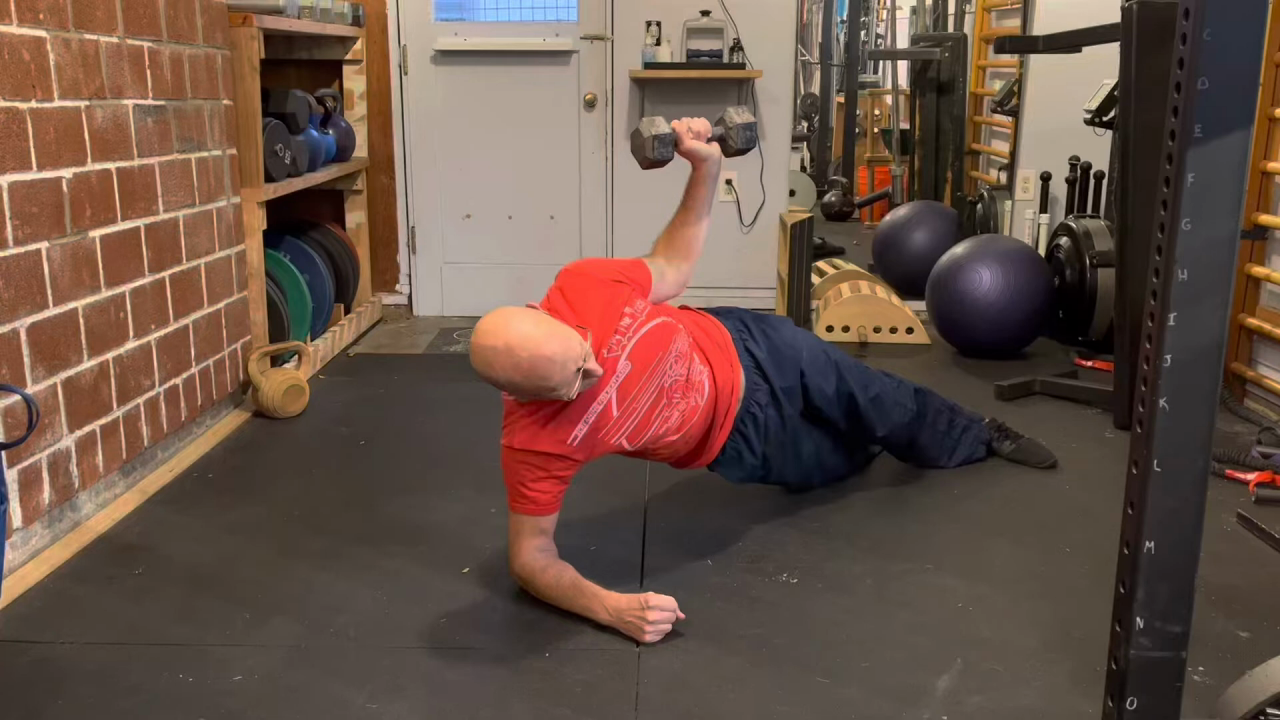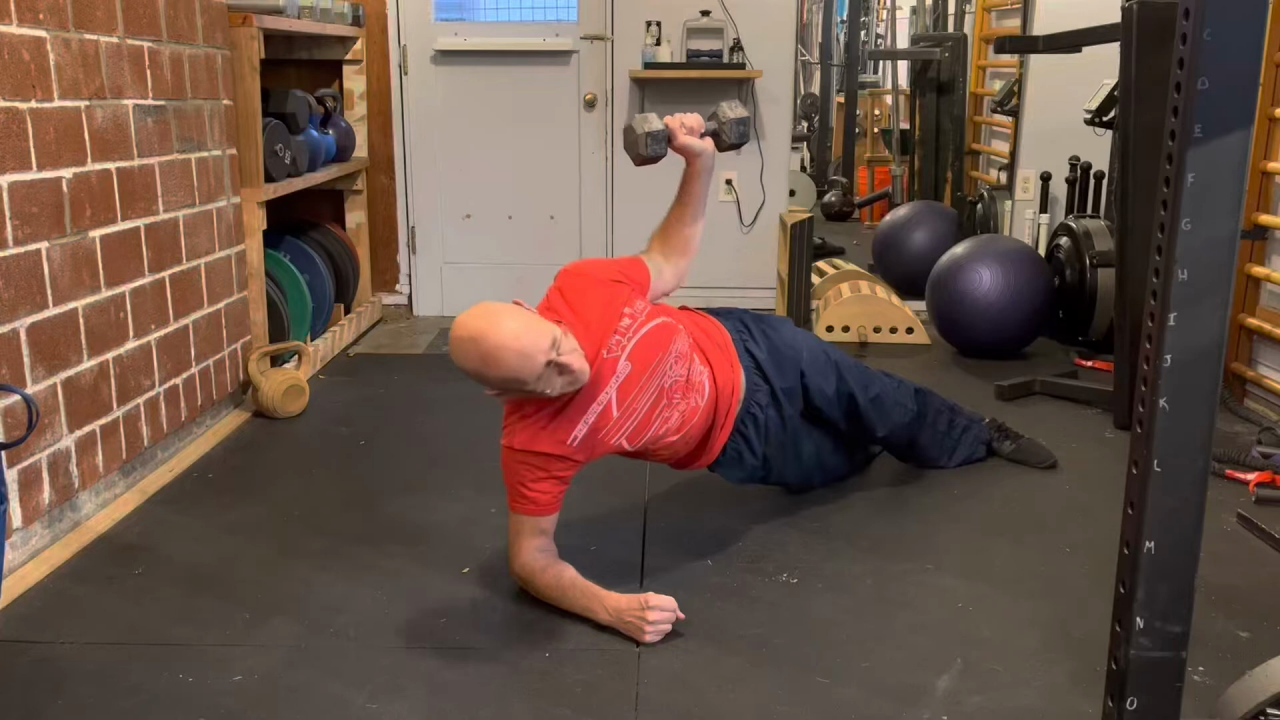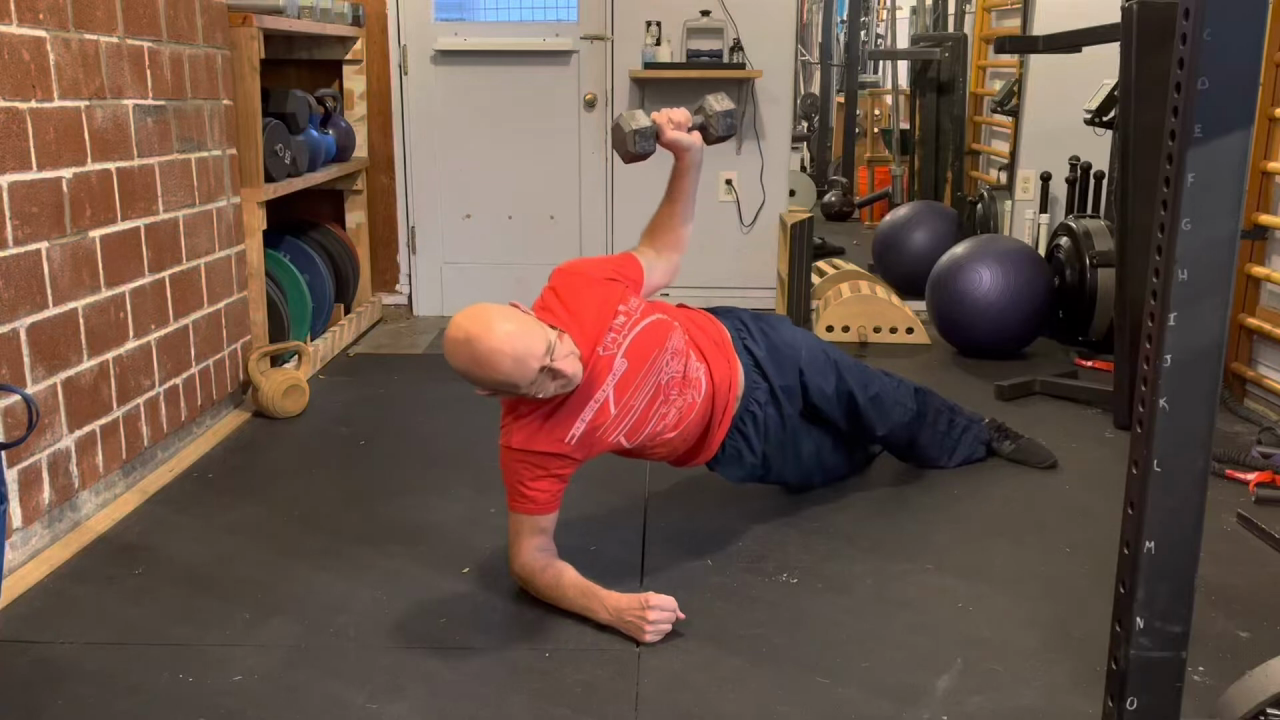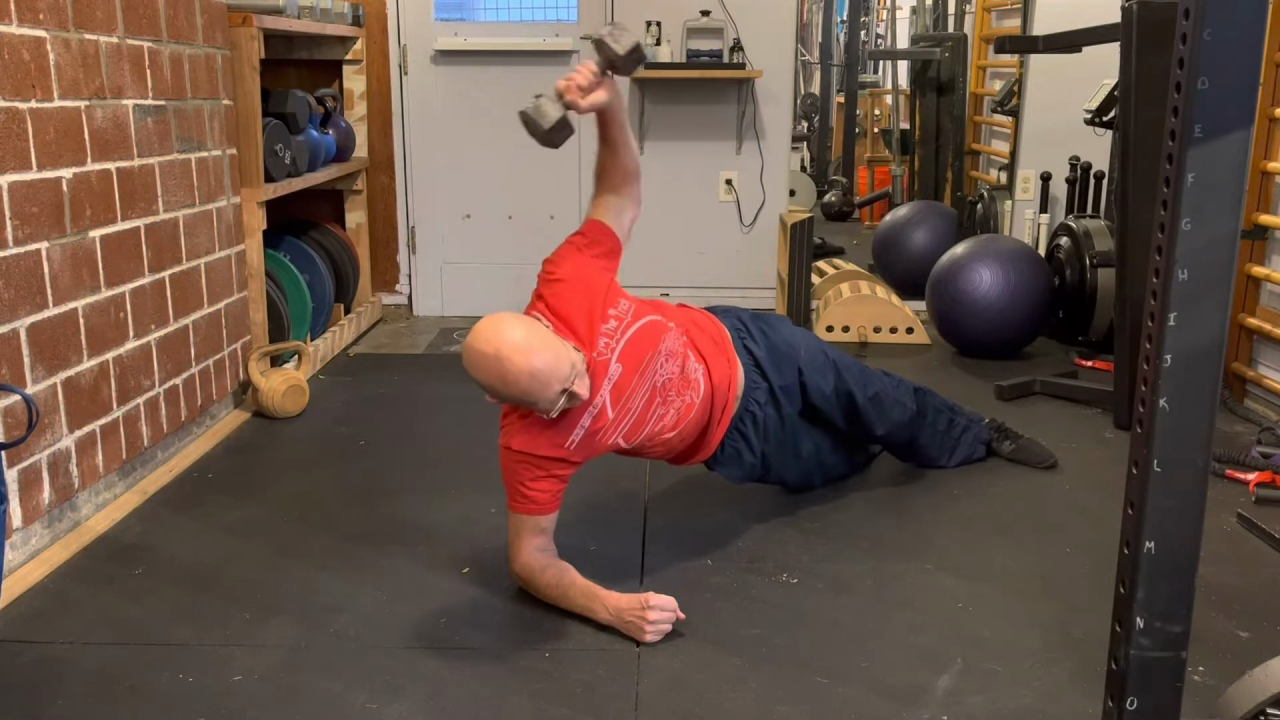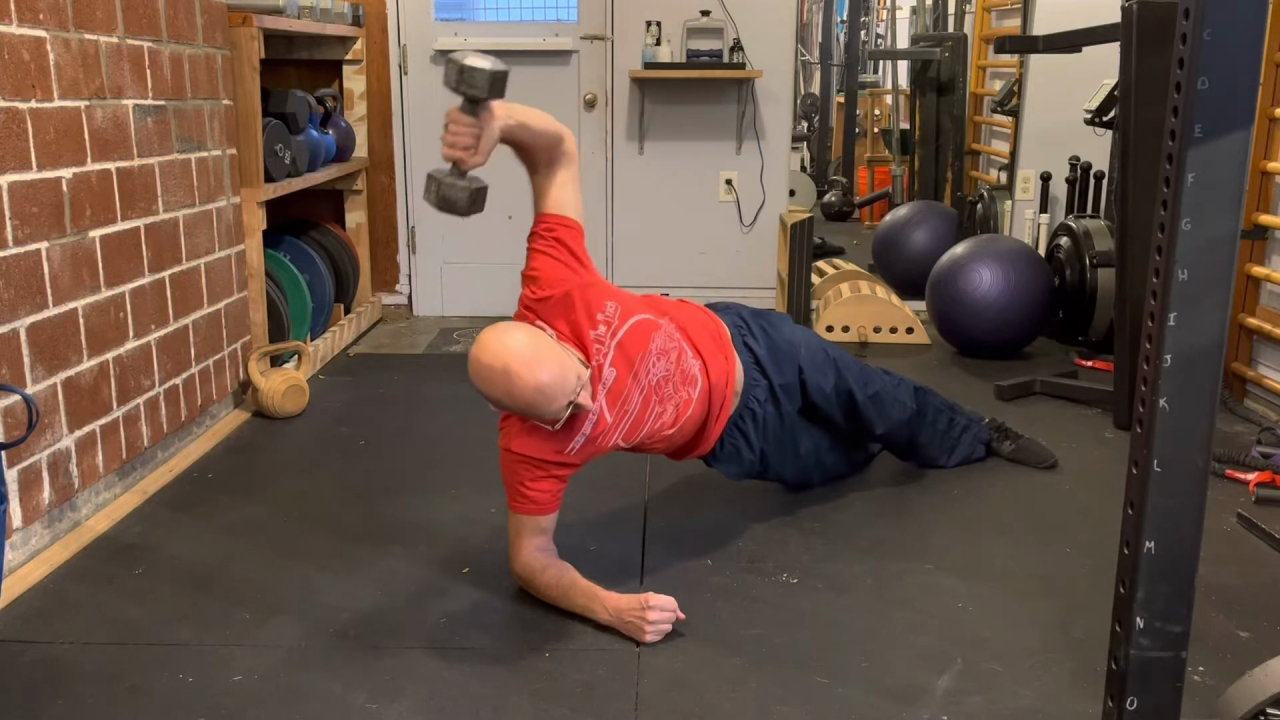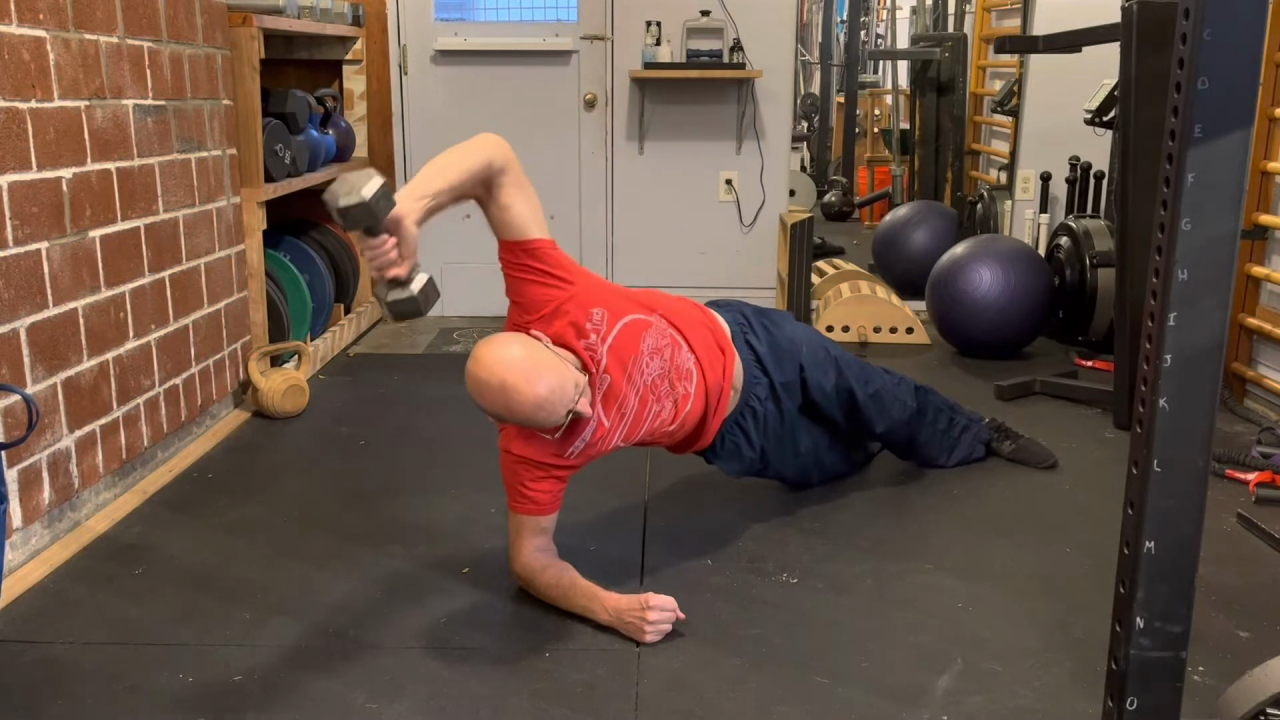
dt=0.5s
person 1, frame 1
left shoulder: (582, 285)
right shoulder: (533, 442)
left elbow: (671, 268)
right elbow: (530, 556)
left wrist: (706, 167)
right wrist: (612, 609)
left hip: (743, 348)
right hip: (736, 439)
left knee: (888, 406)
right knee: (838, 462)
left ankle: (982, 435)
person 1, frame 2
left shoulder: (580, 287)
right shoulder: (532, 441)
left elbow: (668, 264)
right elbow: (530, 556)
left wrist: (701, 163)
right wrist: (612, 609)
left hip: (744, 349)
right hip: (737, 441)
left knee: (888, 406)
right knee: (838, 462)
left ankle: (980, 436)
right ankle: (925, 444)
person 1, frame 3
left shoulder: (574, 287)
right shoulder: (531, 441)
left elbow: (661, 257)
right elbow: (531, 558)
left wrist: (689, 157)
right wrist: (613, 608)
left hip: (742, 347)
right hip: (735, 440)
left knee: (888, 407)
right knee: (837, 463)
left ankle: (979, 435)
right ankle: (924, 442)
person 1, frame 4
left shoulder: (565, 286)
right shoulder: (531, 441)
left elbow: (620, 197)
right elbow: (531, 555)
left wrist: (611, 109)
right wrist: (612, 608)
left hip: (743, 347)
right hip: (737, 439)
left knee: (890, 409)
right knee: (836, 462)
left ankle: (979, 435)
right ankle: (920, 444)
person 1, frame 5
left shoulder: (555, 296)
right shoulder: (531, 445)
left elbow: (557, 147)
right elbow: (530, 559)
left wrist: (496, 120)
right wrist: (611, 608)
left hip: (744, 344)
right hip: (735, 437)
left knee: (888, 405)
right knee: (836, 461)
left ankle: (981, 435)
right ankle: (923, 445)
person 1, frame 6
left shoulder: (544, 302)
right shoulder: (533, 445)
left elbow: (495, 159)
right elbow: (531, 557)
left wrist: (407, 204)
right wrist: (611, 608)
left hip: (743, 344)
right hip: (733, 433)
left knee: (888, 406)
right knee: (835, 462)
left ankle: (978, 437)
right ankle: (920, 443)
